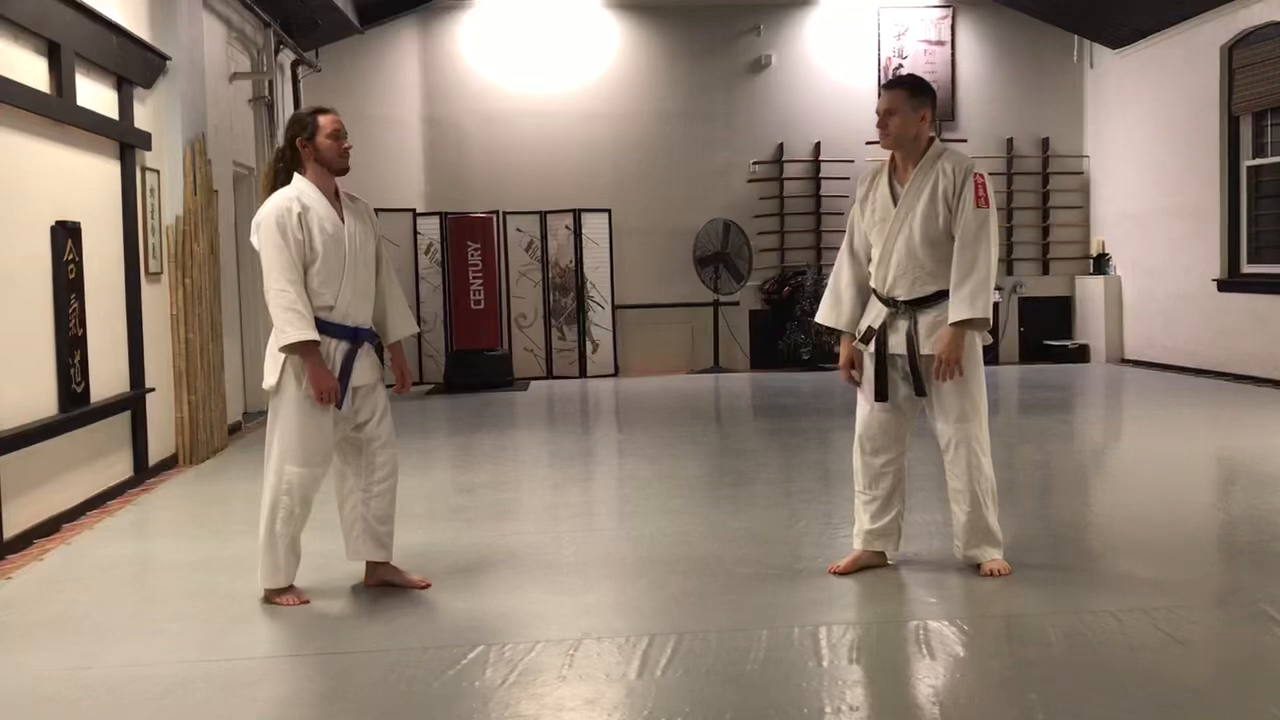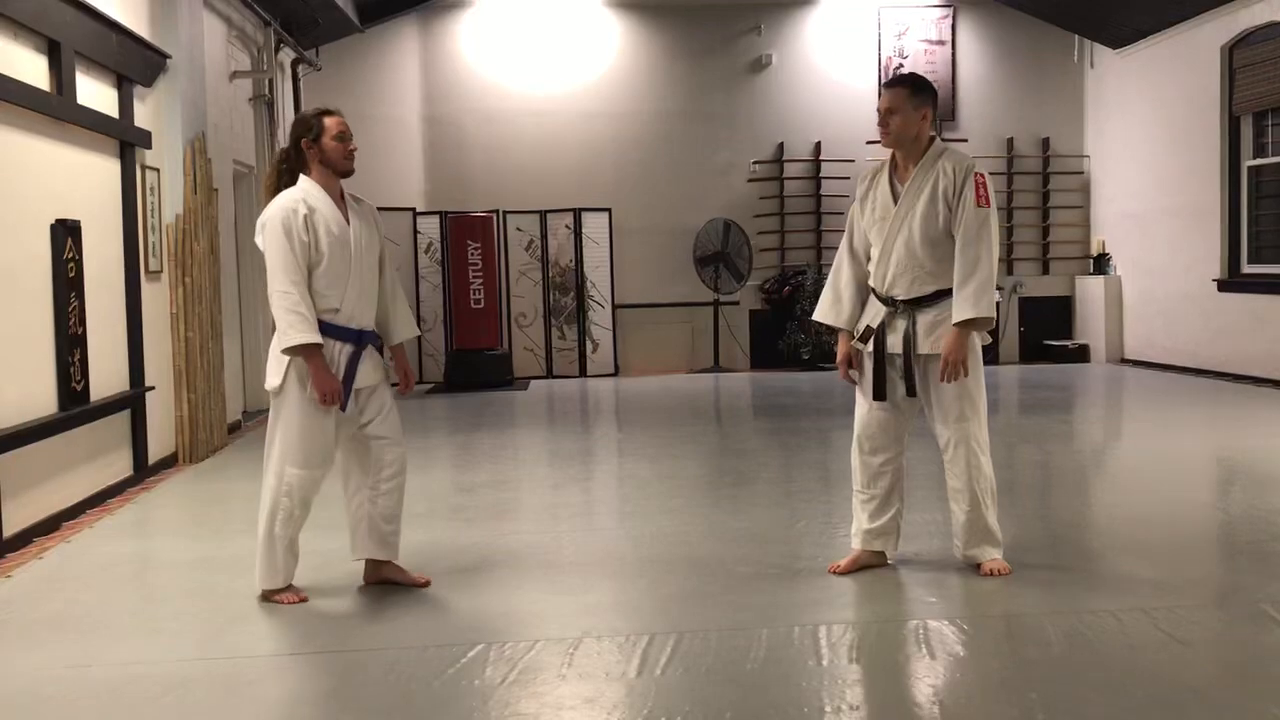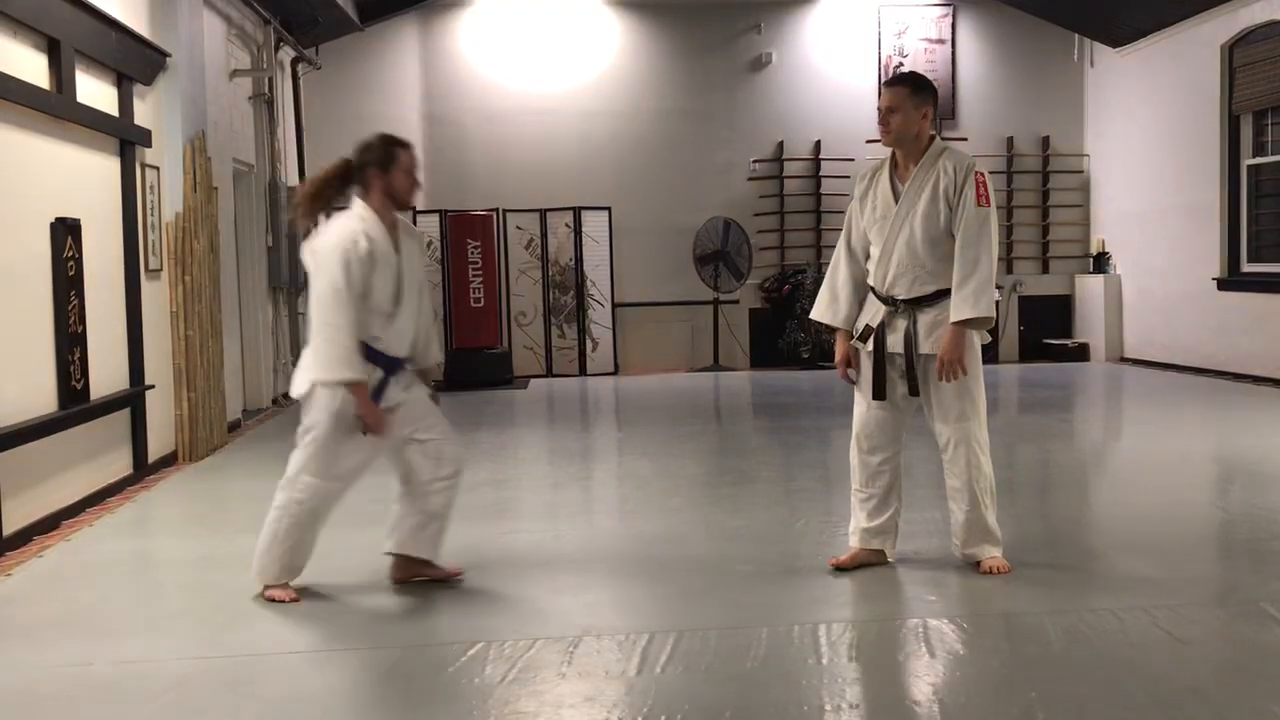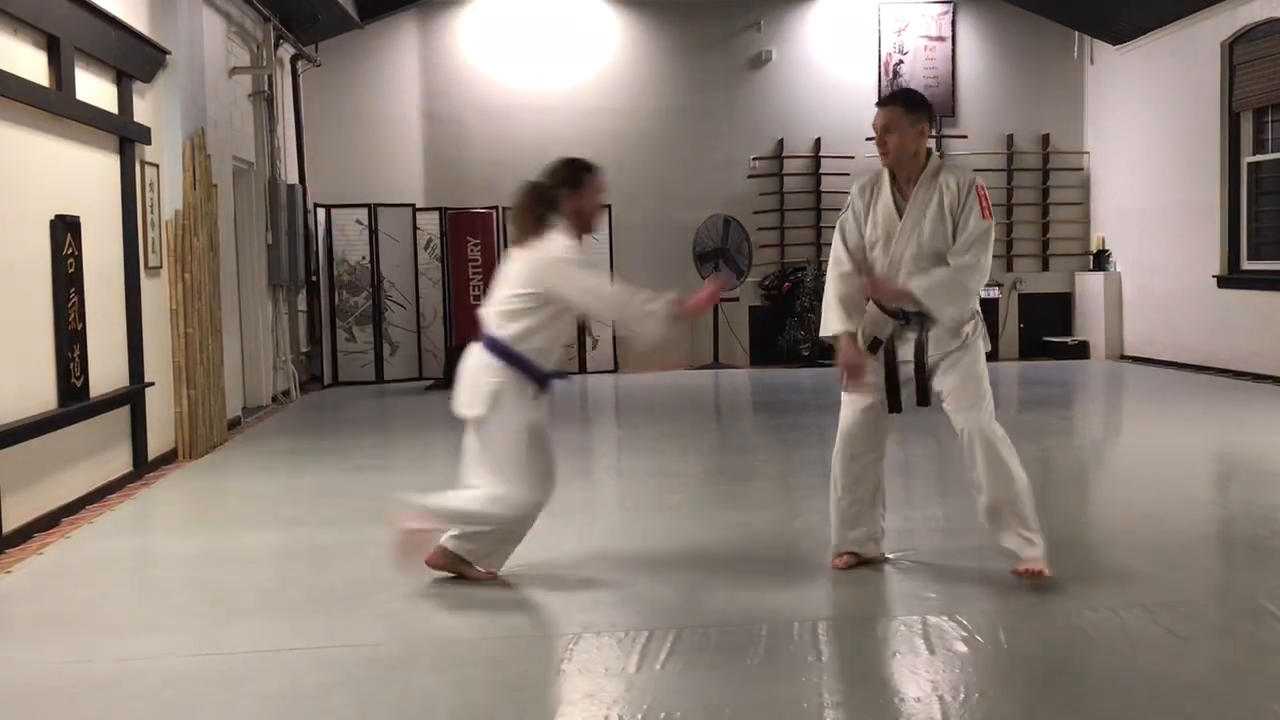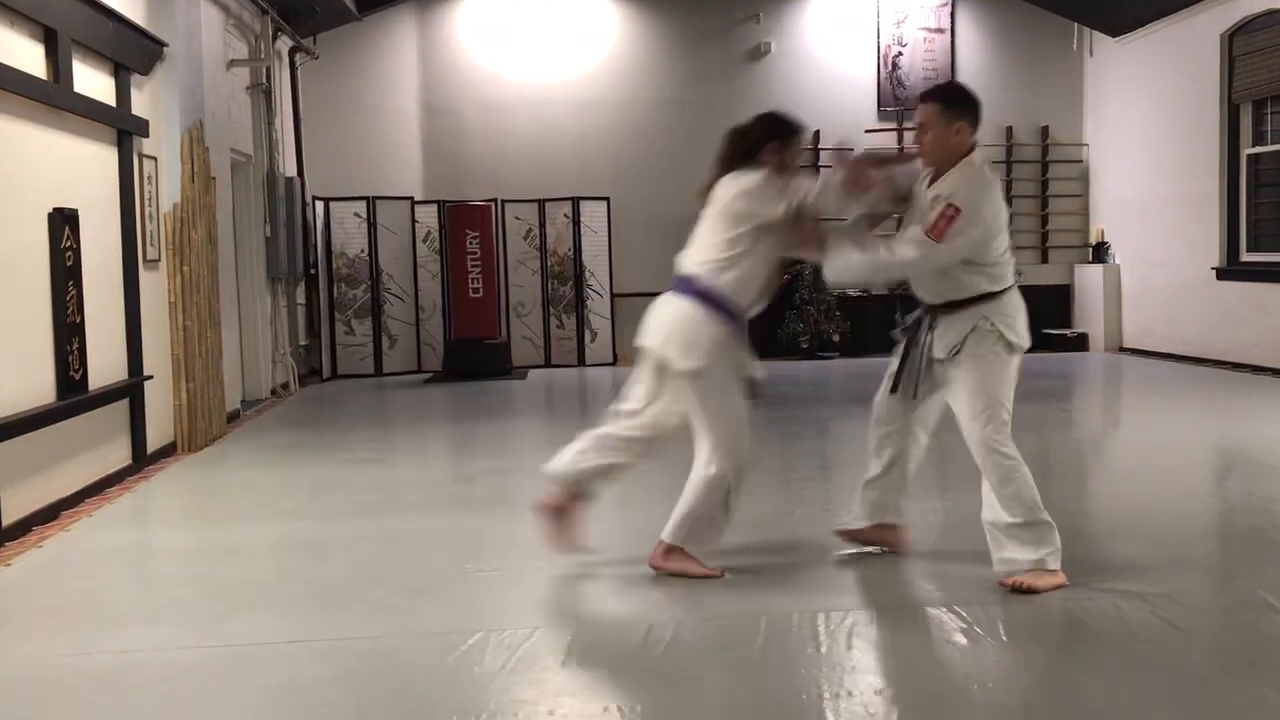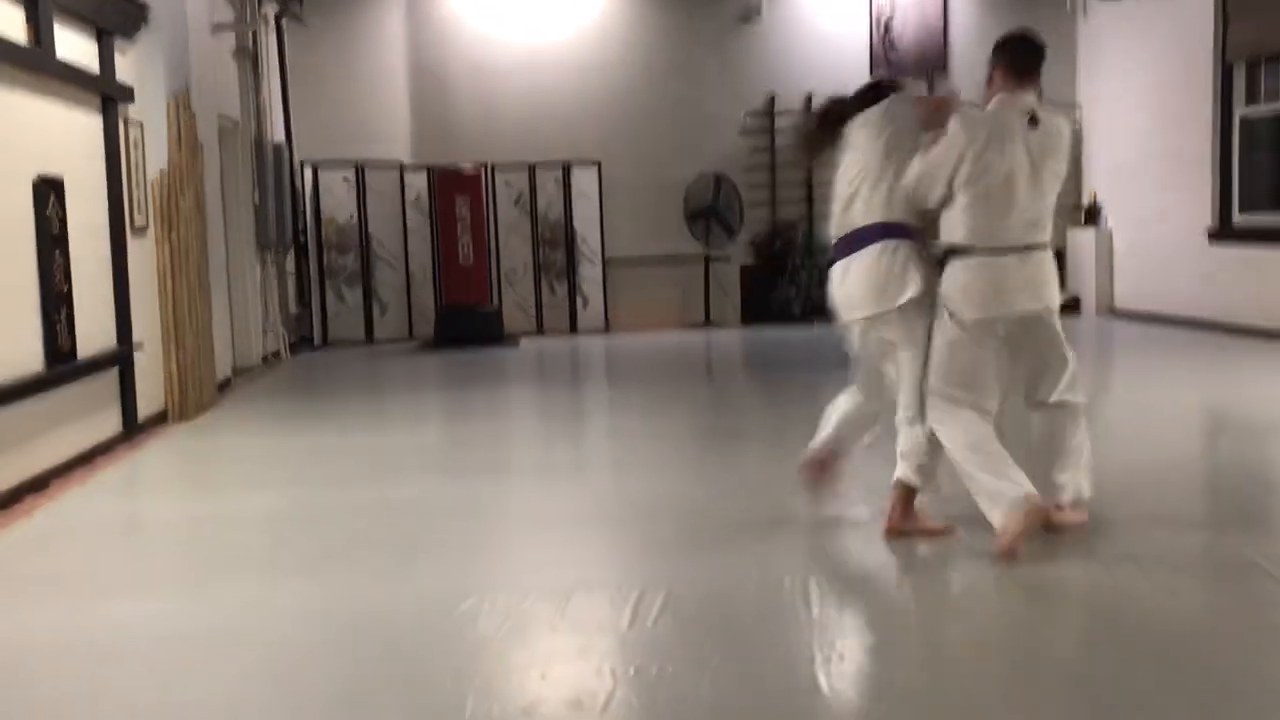
dt=0.3s
person 1, frame 1
left shoulder: (960, 174)
right shoulder: (872, 183)
left elbow: (974, 256)
right elbow: (854, 260)
left wrist: (957, 330)
right wrist: (847, 334)
left hip: (941, 325)
right hip: (882, 326)
left knee: (963, 439)
right knee: (874, 438)
left ankle: (983, 547)
right ankle: (872, 543)
person 1, frame 2
left shoulder: (960, 173)
right shoulder: (872, 182)
left elbow: (975, 256)
right elbow: (853, 258)
left wrist: (961, 330)
right wrist: (845, 332)
left hip: (940, 324)
right hip: (882, 325)
left knee: (962, 439)
right knee: (873, 438)
left ankle: (983, 547)
right ankle: (872, 543)
person 1, frame 3
left shoulder: (961, 173)
right shoulder: (871, 181)
left elbow: (975, 259)
right elbow: (851, 258)
left wrist: (957, 331)
right wrist: (843, 331)
left hip: (943, 324)
right hip: (880, 324)
left knee: (962, 437)
right knee: (872, 436)
left ankle: (982, 545)
right ankle: (871, 540)
person 1, frame 4
left shoulder: (961, 188)
right shoulder: (865, 192)
left elbow: (971, 269)
right elbow: (843, 268)
left wrist: (903, 290)
right wrist: (846, 338)
left hip: (949, 331)
right hip: (882, 331)
left knee: (980, 433)
right knee: (855, 436)
left ankle: (1026, 546)
right ankle: (859, 542)
person 1, frame 5
left shoulder: (965, 196)
right shoulder: (954, 168)
left elbow: (897, 258)
left wrist: (829, 260)
right wrist: (880, 184)
left hip: (980, 328)
right hip: (943, 322)
left knee: (987, 437)
right knee: (893, 412)
left ankle: (1043, 562)
right ankle: (884, 521)
person 1, frame 6
left shoulder: (970, 127)
right shoulder: (1057, 130)
left elbow: (924, 190)
left wrist: (936, 143)
left hip: (976, 284)
right hip: (1034, 276)
left knee: (954, 406)
right knee: (1058, 393)
left ankle: (1015, 504)
right ankle: (1066, 501)
person 2, frame 1
left shoulder: (359, 210)
right shoulder: (283, 209)
left elbow: (382, 282)
right elbow: (284, 293)
left wrist: (395, 348)
right wrist: (314, 363)
left hip: (358, 355)
right hip: (307, 356)
left knee: (375, 461)
right knee: (296, 471)
left ankle: (377, 562)
right ankle: (277, 580)
person 2, frame 2
left shoulder: (363, 212)
right shoulder: (289, 210)
left elbow: (384, 285)
right elbow: (287, 295)
left wrist: (398, 350)
right wrist: (317, 365)
left hip: (361, 357)
right hip: (312, 357)
left knee: (384, 459)
right knee: (296, 472)
left ankle: (379, 561)
right ankle: (274, 579)
person 2, frame 3
left shoulder: (407, 235)
right shoulder: (346, 236)
left elbow: (417, 312)
right elbow: (333, 321)
left wrist: (428, 373)
right wrist: (358, 392)
left hip: (393, 372)
right hip: (343, 372)
left knee: (440, 461)
right knee: (314, 479)
left ankle: (411, 556)
right ankle: (273, 574)
person 2, frame 4
left shoulder: (545, 243)
right shoulder: (557, 255)
right elbow: (612, 302)
right wrist: (684, 307)
left hip: (511, 376)
right hip: (495, 380)
left knee: (533, 484)
right knee: (513, 492)
left ankle: (457, 552)
right ankle: (425, 521)
person 2, frame 5
left shoulder: (748, 192)
right shoulder: (752, 187)
right elbow: (820, 195)
left hip: (675, 320)
right hip: (697, 329)
left knee: (634, 419)
right knee: (726, 451)
left ankle: (564, 490)
right ankle: (672, 548)
person 2, frame 6
left shoulder: (853, 147)
right shoulder: (881, 119)
left hip: (847, 275)
right hip: (887, 266)
left knee: (873, 388)
right knee: (922, 393)
left ankle: (819, 457)
right ankle: (902, 508)
